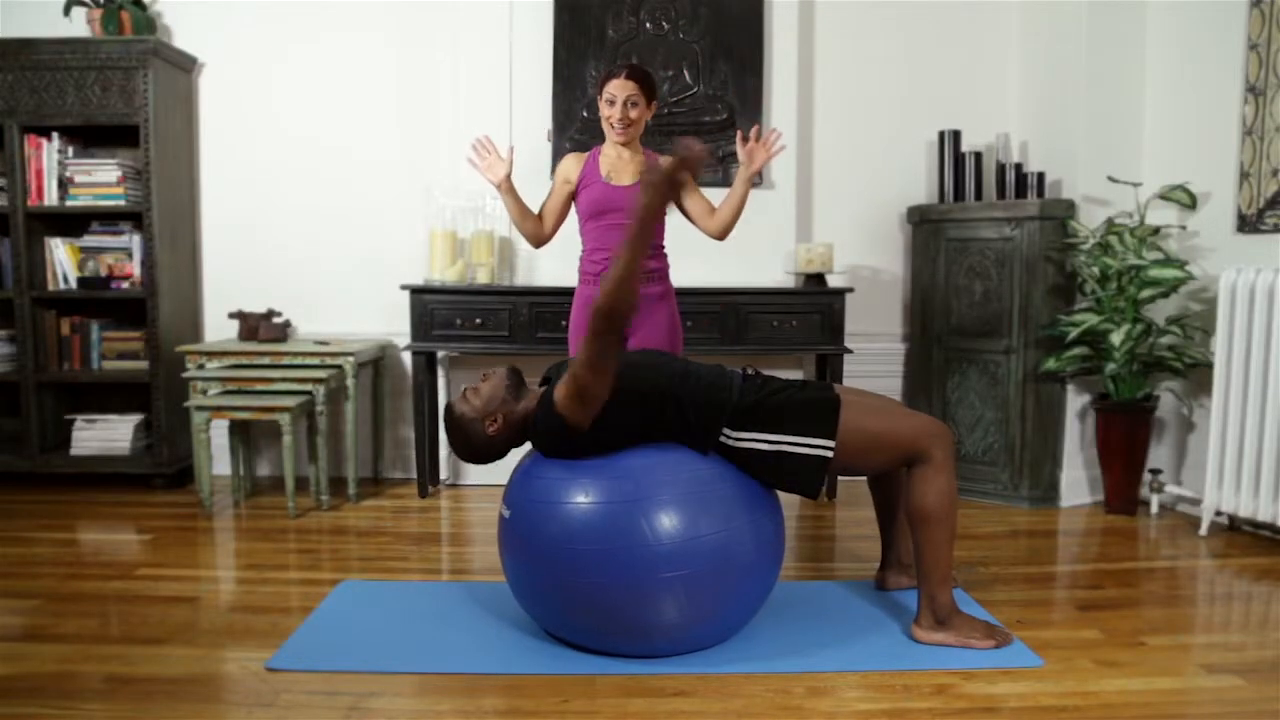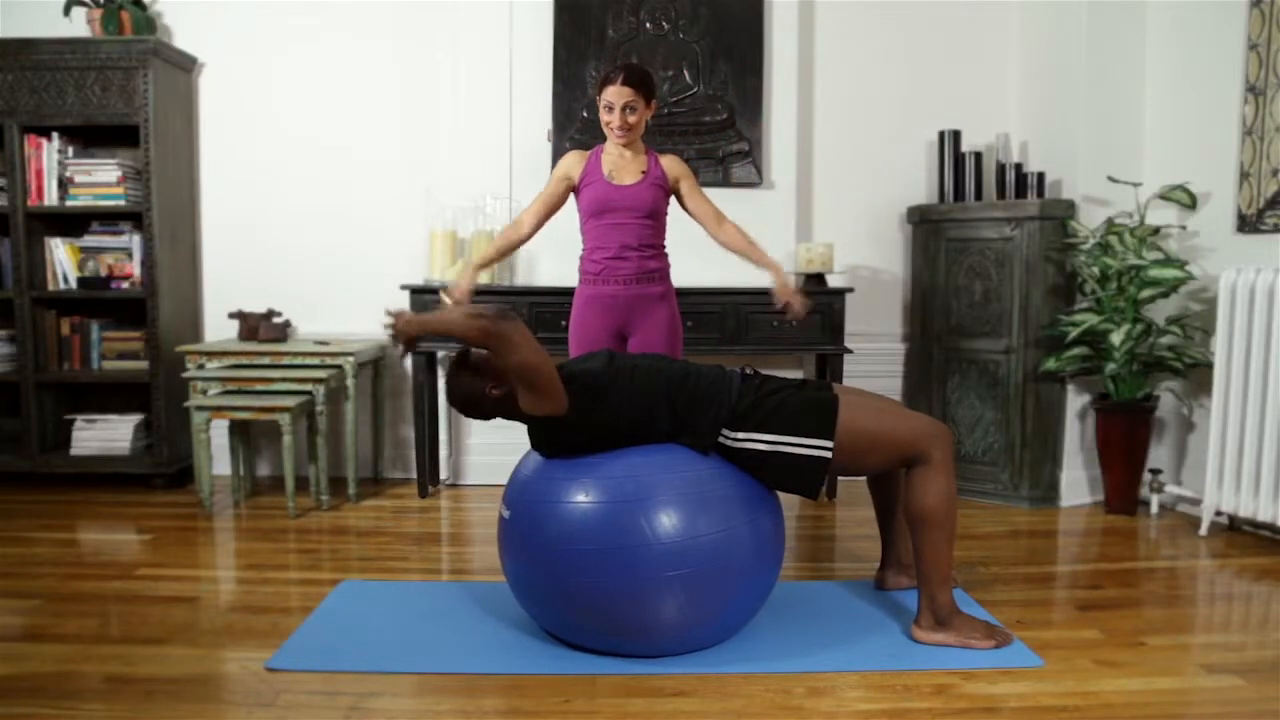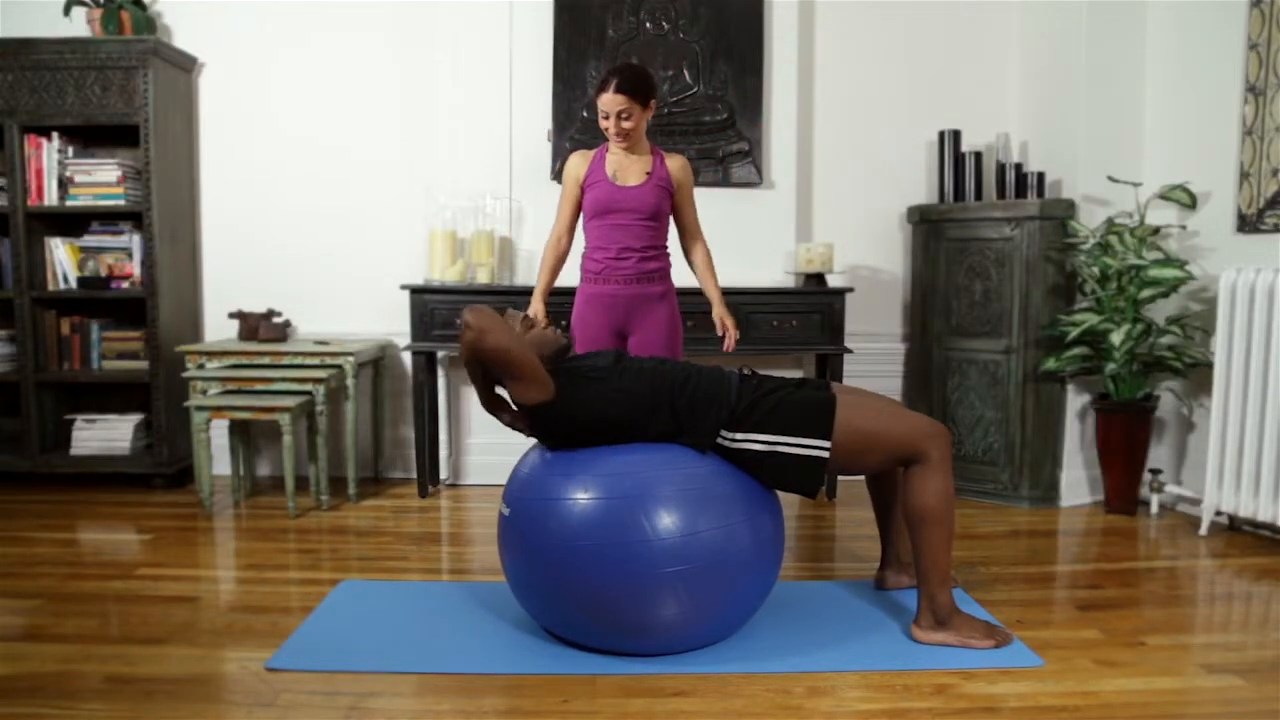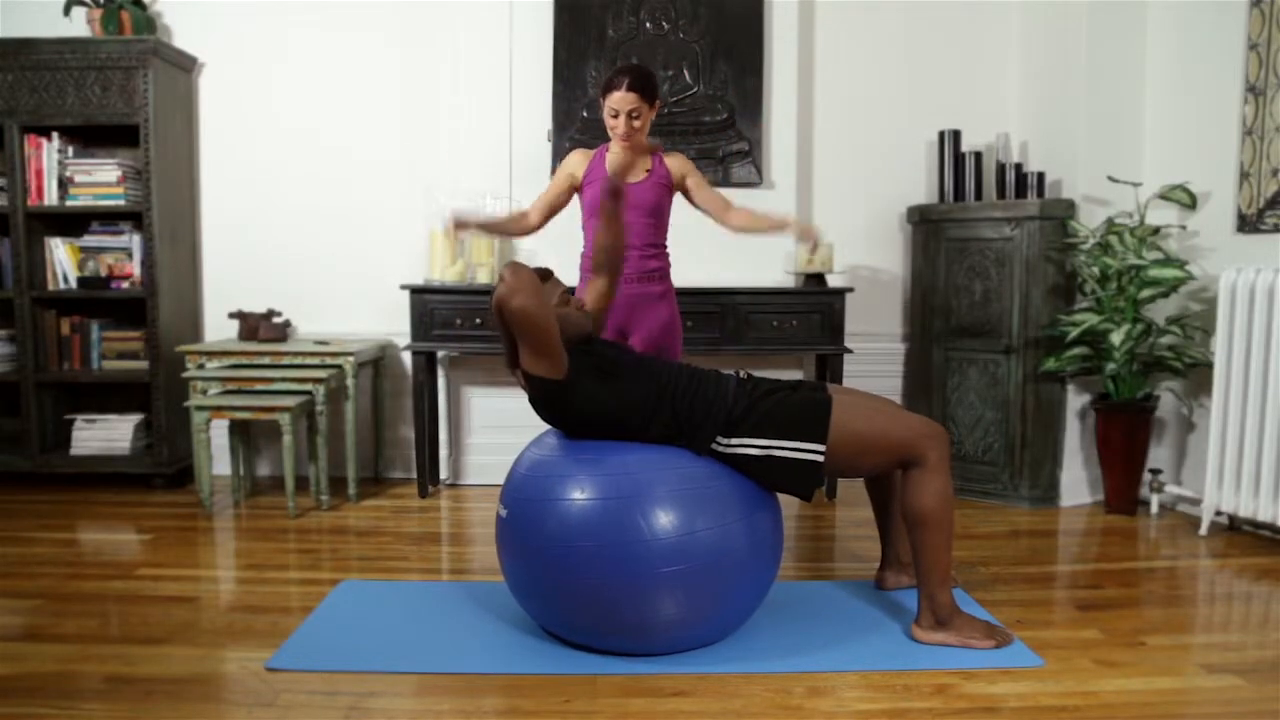
dt=0.7s
person 1, frame 1
left shoulder: (559, 398)
right shoulder: (562, 419)
right elbow: (607, 326)
right wrist: (650, 209)
left hip: (742, 398)
right hip: (742, 425)
left knee: (901, 431)
right knee: (931, 442)
left ankle: (898, 566)
right ankle: (938, 615)
person 1, frame 2
left shoulder: (557, 397)
right shoulder: (550, 414)
right elbow: (498, 320)
right wrist: (420, 322)
left hip: (740, 394)
right hip: (742, 424)
left knee: (896, 431)
right knee: (930, 442)
left ankle: (898, 564)
right ankle: (938, 615)
person 1, frame 3
left shoulder: (559, 378)
right shoulder: (551, 404)
right elbow: (479, 325)
right wrist: (488, 395)
left hip: (740, 395)
right hip: (741, 421)
left knee: (895, 422)
right knee: (929, 440)
left ankle: (897, 563)
right ankle: (938, 616)
person 1, frame 4
left shoulder: (572, 351)
right shoulder: (557, 384)
left elbow: (607, 267)
right elbow: (516, 290)
left wrist: (612, 190)
right wrist: (517, 356)
left hip: (740, 397)
right hip: (739, 424)
left knee: (898, 439)
right knee: (927, 444)
left ankle: (898, 564)
right ankle: (939, 617)
person 2, frame 1
left shoulder: (667, 168)
right shoulder: (575, 165)
left elbow: (716, 226)
right elbow: (539, 234)
left wrist: (745, 174)
right wrist: (505, 186)
left hip: (653, 303)
right hip: (594, 303)
person 2, frame 2
left shoulder: (669, 167)
right shoulder: (576, 163)
left elbow: (717, 224)
right elbow: (527, 223)
left wrist: (774, 269)
right wrist: (474, 266)
left hip: (654, 303)
right hip: (594, 303)
person 2, frame 3
left shoulder: (674, 168)
right shoulder: (581, 164)
left elbow: (693, 240)
right elbow: (561, 236)
left wrist: (718, 303)
right wrist: (537, 298)
left hip: (655, 302)
right hip: (596, 302)
person 2, frame 4
left shoulder: (673, 166)
right shoulder: (581, 162)
left elbow: (728, 214)
right elbow: (532, 217)
left wrist: (787, 225)
right wrist: (480, 224)
left hip: (655, 302)
